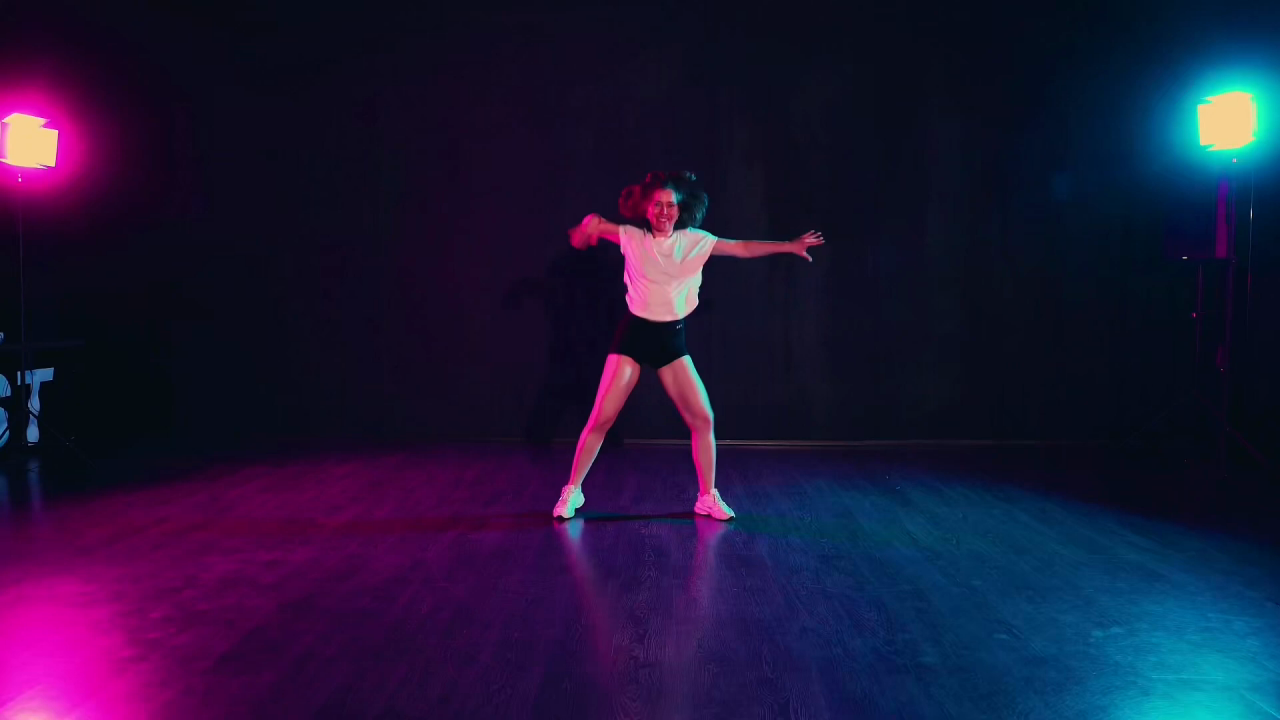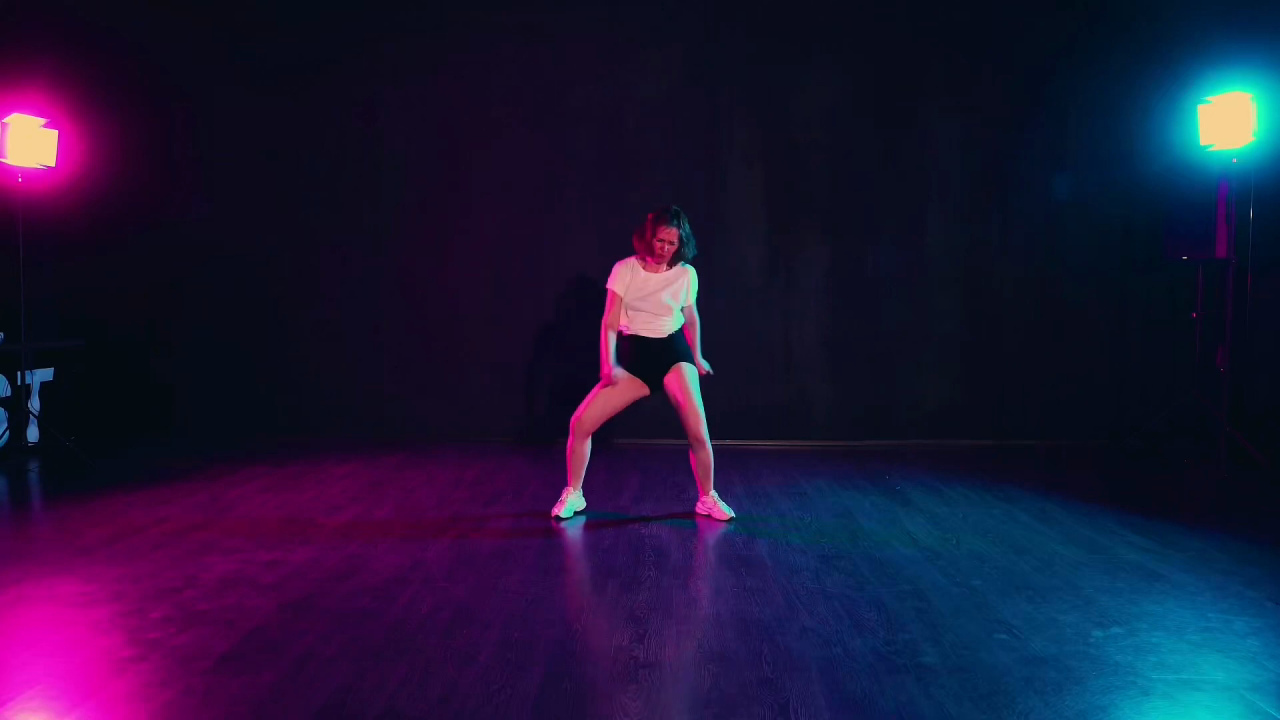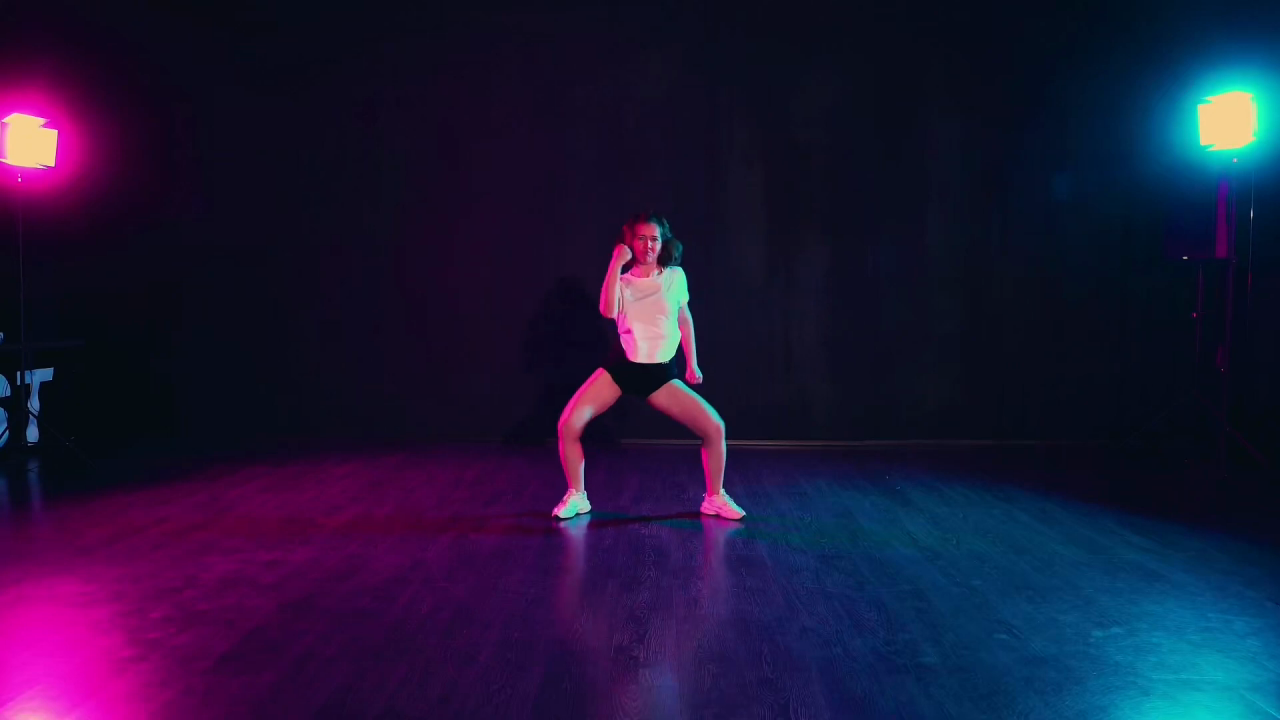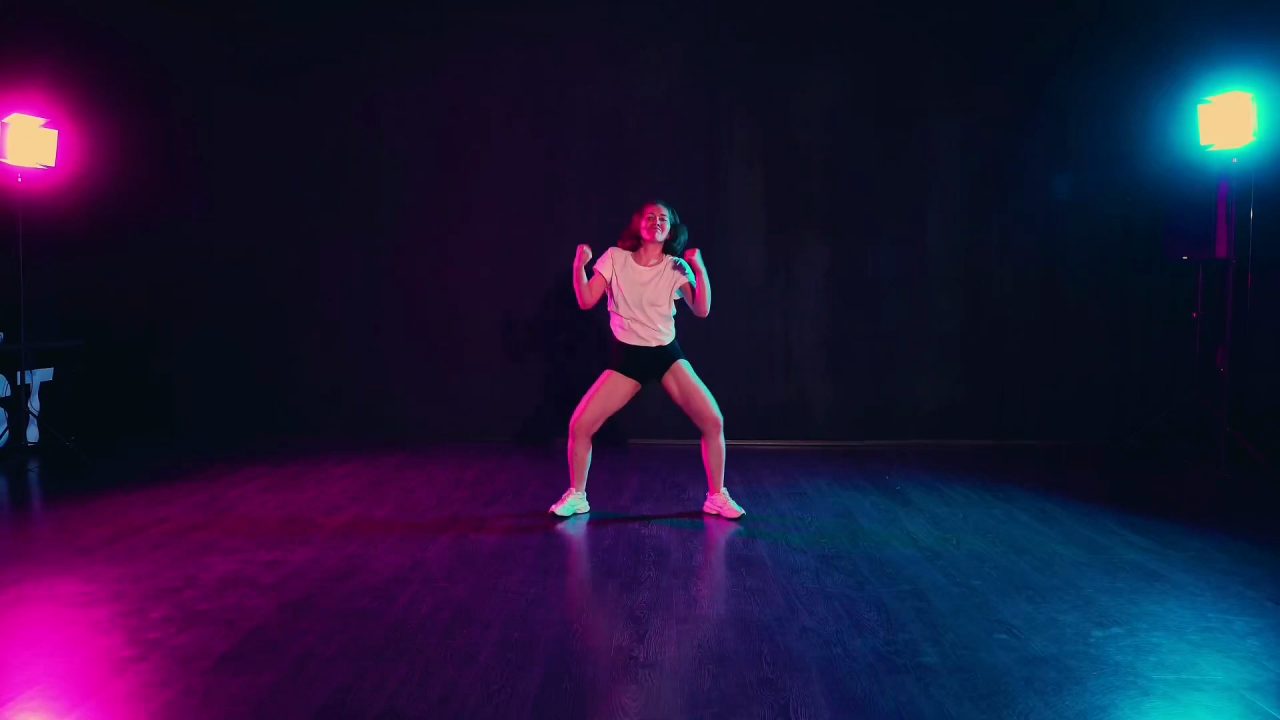
dt=0.3s
person 1, frame 1
left shoulder: (694, 239)
right shoulder: (632, 236)
left elbow: (743, 248)
right elbow: (588, 233)
left wrist: (790, 245)
right wrist: (588, 226)
left hip: (671, 338)
right hip: (634, 335)
left knee: (703, 419)
right knee: (601, 419)
left ankle: (708, 496)
right ankle: (572, 491)
person 1, frame 2
left shoulder: (687, 275)
right shoulder: (625, 269)
right elbow: (610, 320)
left wrist: (697, 356)
right wrist: (608, 362)
left hip: (673, 353)
right hip: (635, 359)
left knee: (698, 434)
right knee: (580, 423)
left ankle: (708, 498)
right ankle: (573, 494)
person 1, frame 3
left shoulder: (676, 276)
right shoulder: (619, 278)
left elbow: (685, 319)
right elbow: (608, 310)
left wrist: (692, 363)
right wrist: (616, 265)
left hip: (660, 373)
right hip: (621, 368)
left knee: (714, 429)
right knee: (568, 426)
left ankle: (715, 498)
right ankle: (576, 495)
person 1, frame 4
left shoulder: (677, 268)
right shoulder: (614, 258)
left elbow: (702, 310)
right elbow: (585, 301)
left wrist: (699, 269)
right wrist: (579, 265)
left hip: (666, 356)
right hip: (627, 358)
left knee: (712, 421)
right knee: (580, 424)
left ankle: (717, 496)
right ankle: (576, 494)
